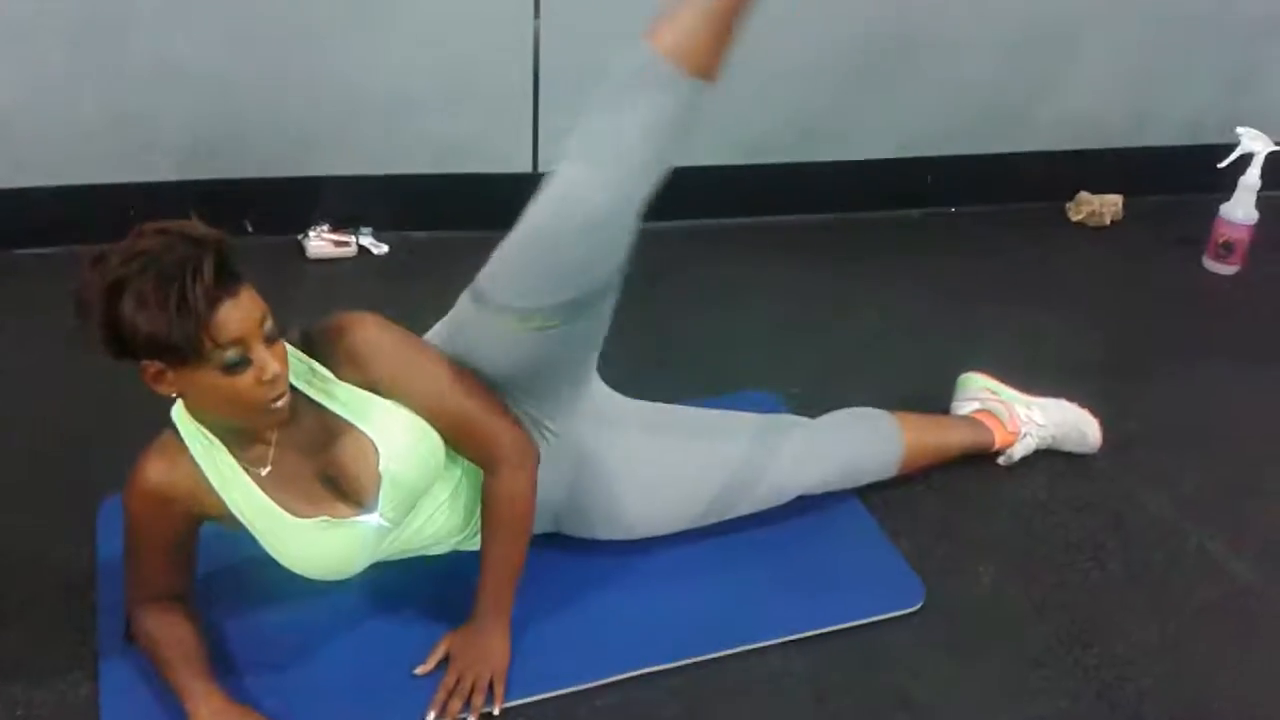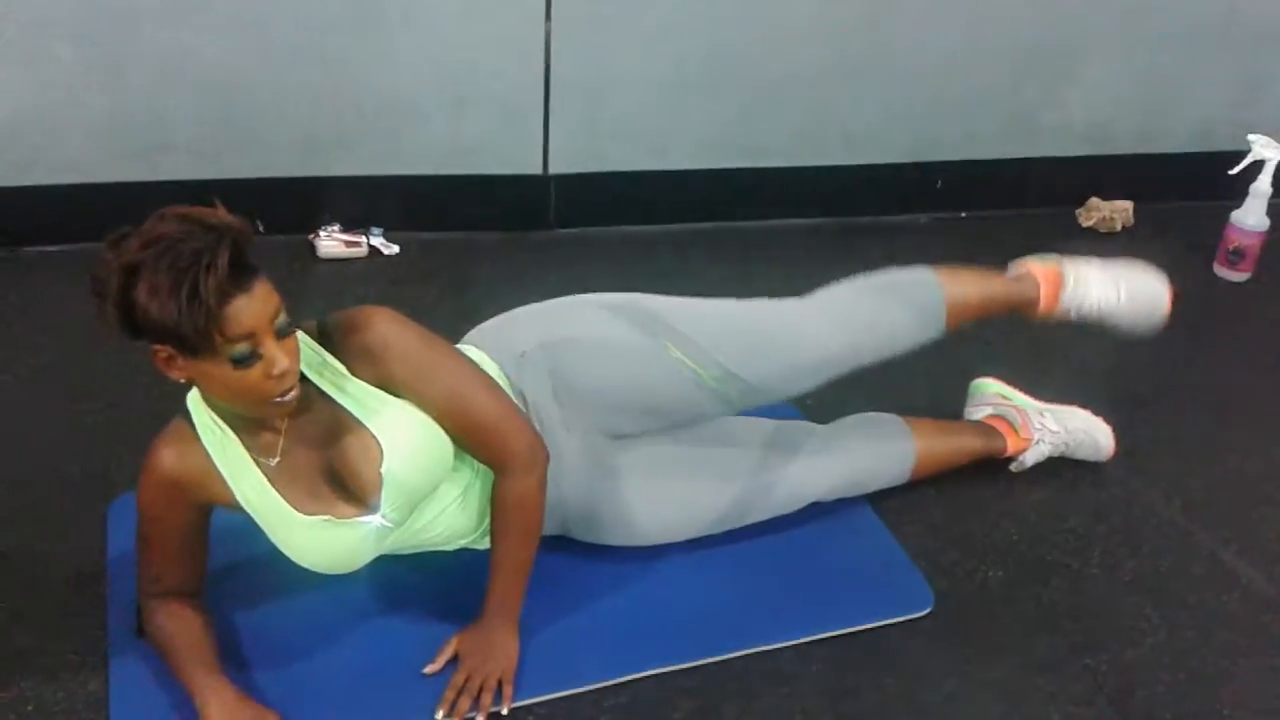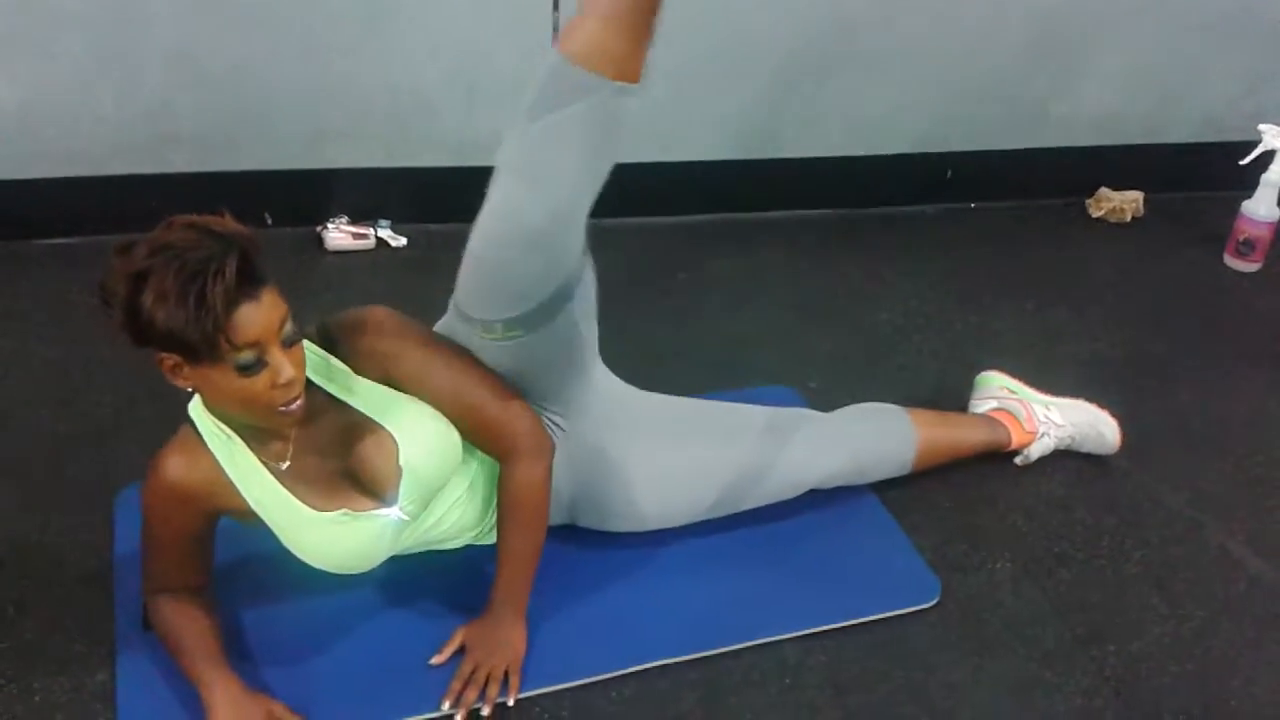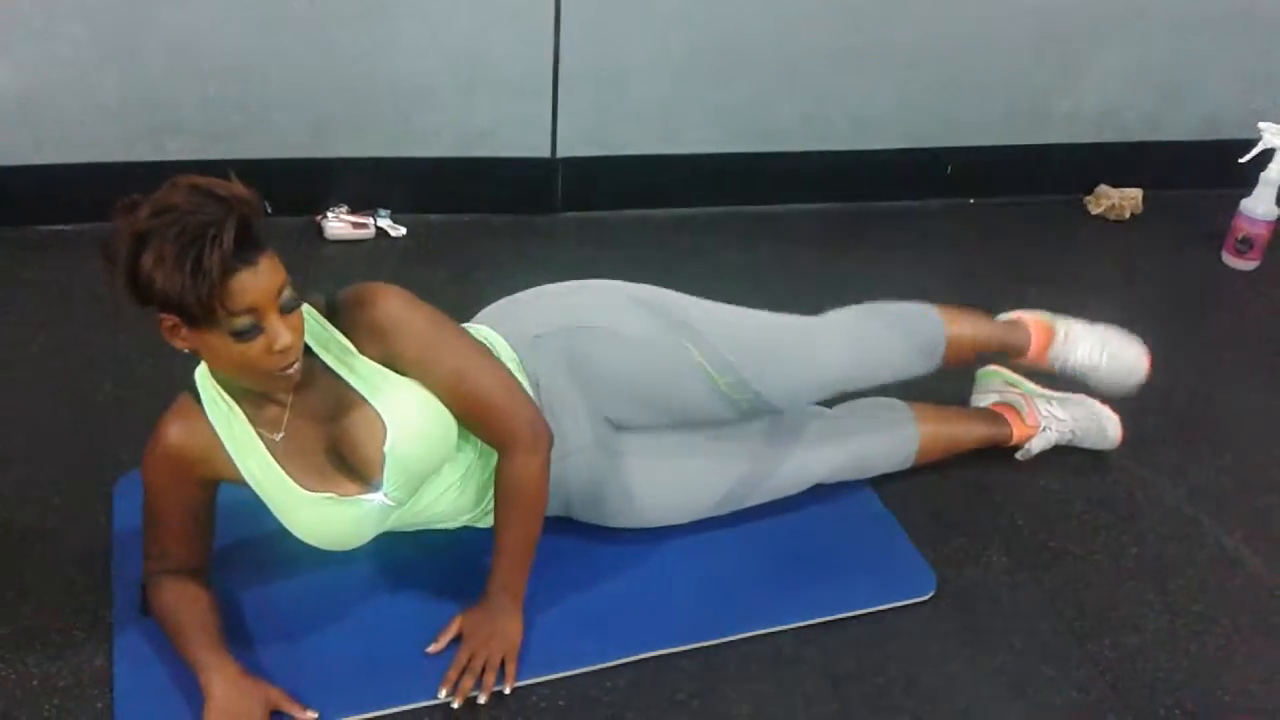
dt=1s
person 1, frame 1
left shoulder: (350, 349)
right shoulder: (170, 480)
left elbow: (510, 451)
right elbow: (155, 603)
left wrist: (492, 620)
left hip: (535, 415)
right hip: (530, 498)
right knee: (792, 459)
right ankle: (984, 423)
person 1, frame 2
left shoulder: (365, 343)
right shoulder: (181, 468)
left elbow: (520, 452)
right elbow: (167, 596)
left wrist: (500, 621)
left hip: (550, 383)
right hip: (574, 500)
left knee: (812, 339)
right knee: (805, 460)
left ankle: (1035, 286)
right ankle: (998, 429)
person 1, frame 3
left shoulder: (367, 345)
right shoulder: (188, 476)
left elbow: (525, 447)
right elbow: (172, 594)
left wrist: (508, 612)
left hip: (535, 396)
right hip: (534, 482)
right knee: (803, 453)
right ankle: (1004, 422)
person 1, frame 4
left shoulder: (370, 319)
right shoulder: (187, 445)
left elbow: (523, 433)
right elbow: (173, 572)
left wrist: (503, 605)
left hip: (562, 364)
right hip: (570, 482)
left knee: (816, 364)
right knee: (805, 449)
left ankle: (1025, 340)
right ankle: (1006, 418)
